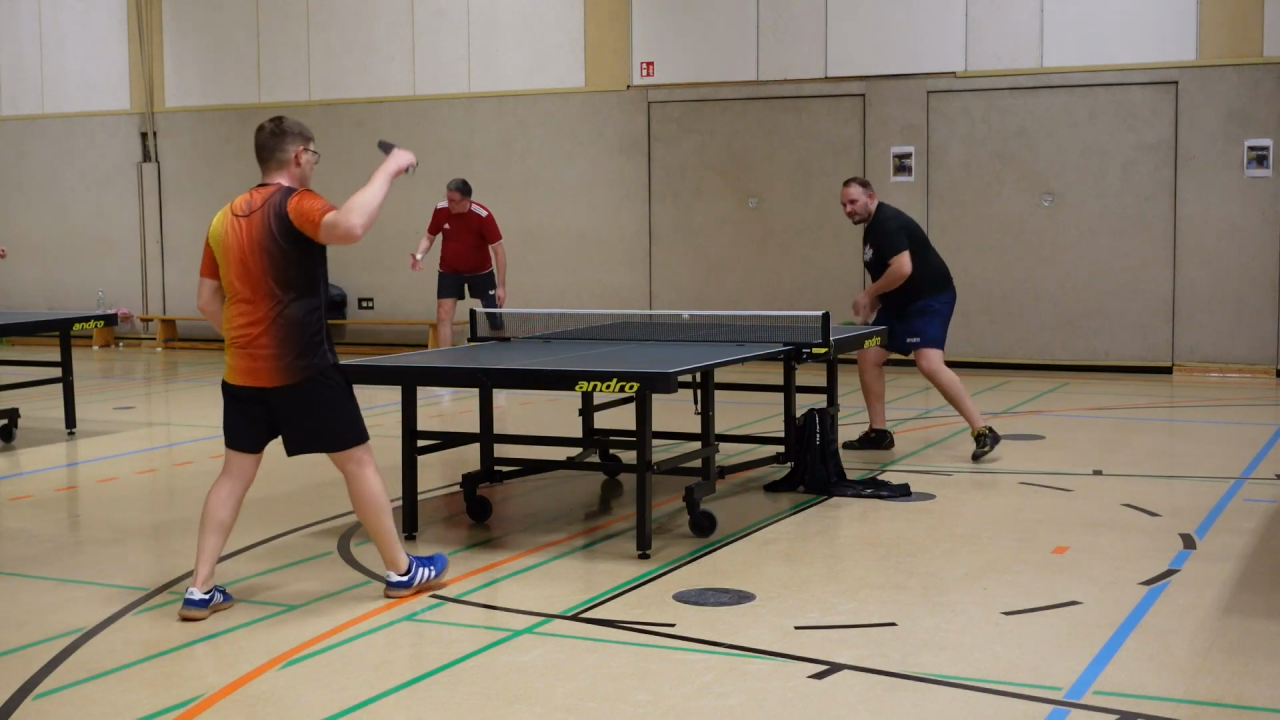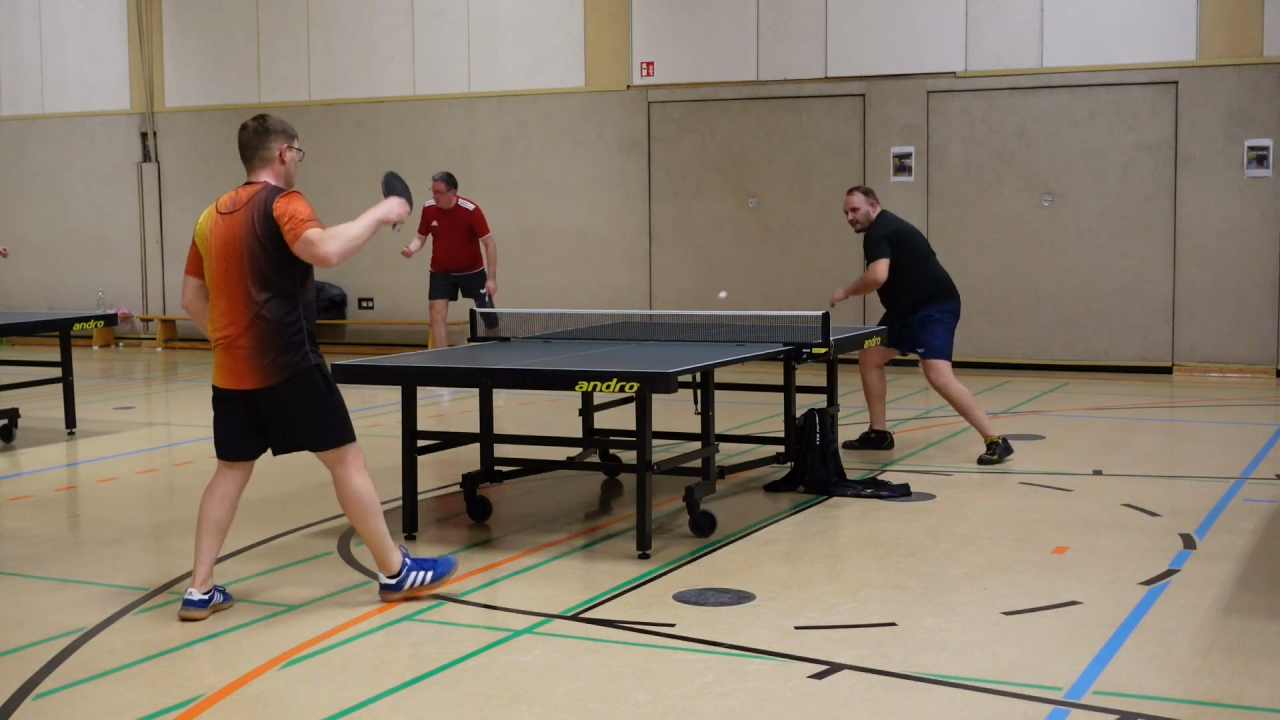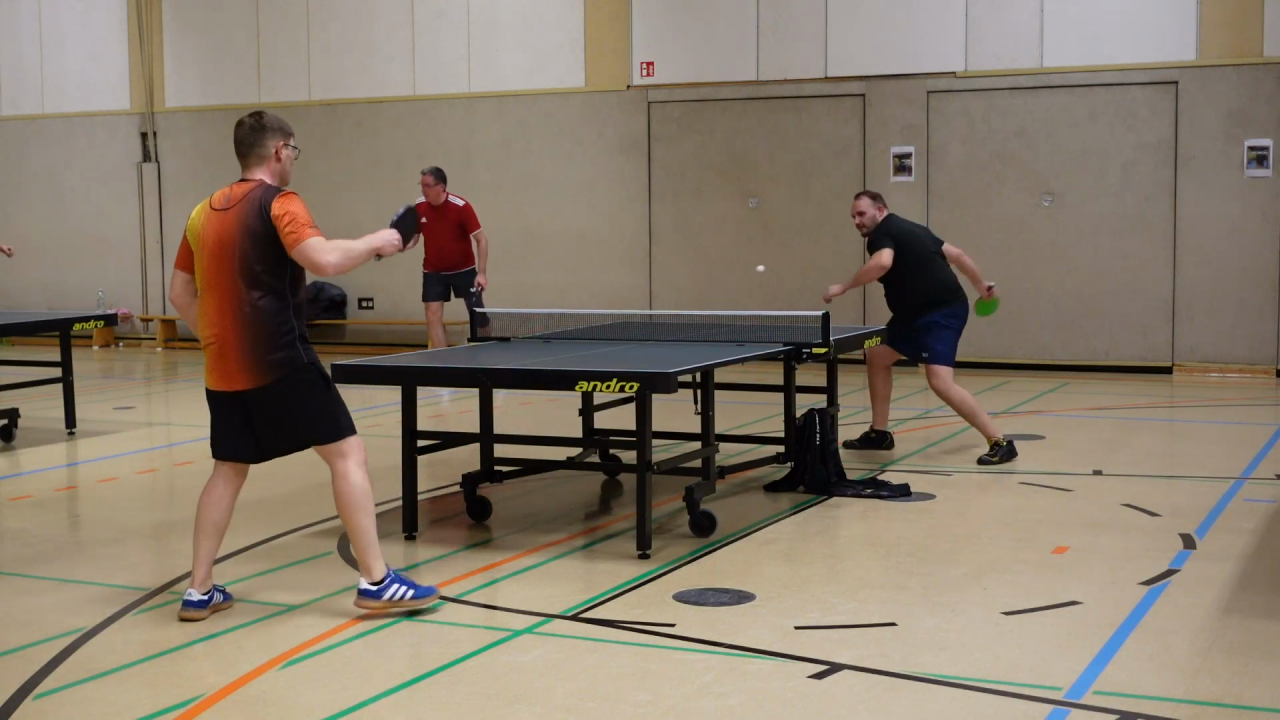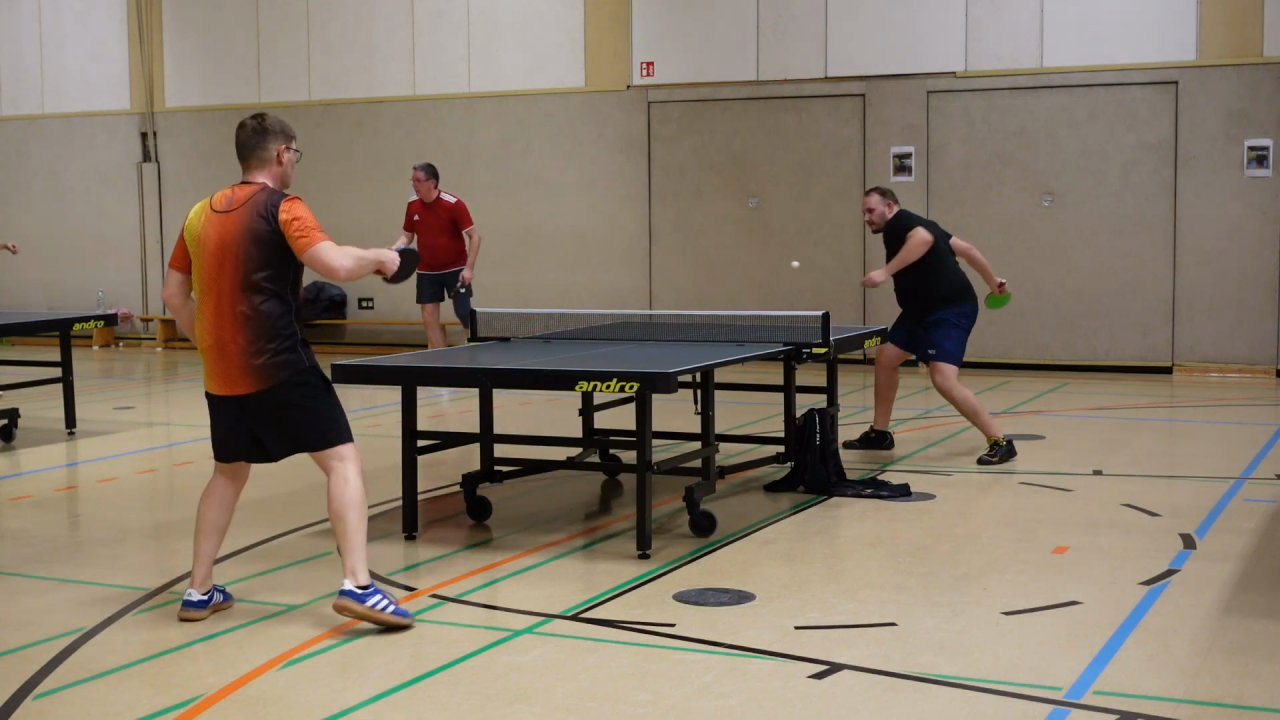
dt=0.1s
person 1, frame 1
left shoulder: (223, 218)
right shoulder: (296, 204)
left elbow: (207, 300)
right elbow: (349, 228)
right wrist: (390, 166)
left hip: (242, 372)
right hip: (302, 368)
left knee: (235, 472)
right knee: (358, 463)
left ankle: (199, 589)
right ankle: (401, 570)
person 1, frame 2
left shoulder: (209, 217)
right shoulder: (281, 204)
left elbow: (192, 299)
right elbow: (327, 251)
right wrist: (381, 212)
left hip: (231, 374)
right hip: (288, 367)
left knee: (230, 472)
right knee: (348, 461)
left ankle: (199, 590)
right ankle: (394, 571)
person 1, frame 3
left shoulder: (202, 213)
right shoulder: (278, 203)
left elbow: (180, 294)
right elbow: (324, 261)
right wrist: (376, 240)
left hip: (224, 373)
right hip: (281, 365)
left knee: (228, 472)
right knee: (347, 455)
left ankle: (198, 590)
right ankle: (376, 581)
person 1, frame 4
left shoulder: (200, 215)
right shoulder: (282, 209)
left elbow: (174, 294)
right elbow: (338, 266)
right wrist: (380, 256)
left hip: (223, 376)
right hip: (280, 369)
left knee: (228, 475)
right knee: (343, 463)
left ankle: (200, 591)
right ankle: (357, 585)
person 2, frame 1
left shoulder: (889, 224)
right shoulder: (872, 230)
left elbow: (902, 269)
left wrist: (868, 294)
right wrist: (871, 303)
left hip: (931, 299)
right hip: (901, 305)
left knee: (929, 366)
right knee: (866, 357)
left ankle: (983, 431)
right ankle: (878, 432)
person 2, frame 2
left shoulder: (879, 231)
right shoulder: (892, 228)
left elbow: (878, 276)
right elbow: (908, 270)
left wrist: (846, 293)
left hip: (934, 310)
right hip: (908, 311)
left knee: (940, 377)
right knee: (869, 358)
left ankle: (995, 440)
right ankle: (879, 432)
person 2, frame 3
left shoulder: (883, 232)
right shoulder: (907, 230)
left elbow: (881, 264)
right elbow: (956, 254)
left wrist: (843, 287)
right wrist: (980, 285)
left hip: (941, 313)
right hip: (916, 313)
left knee: (941, 382)
right knee: (877, 357)
left ankle: (999, 442)
right ankle: (879, 433)
person 2, frame 4
left shoulder: (901, 229)
right shoulder: (908, 227)
left elbow: (922, 240)
right elbow: (966, 249)
left wrist: (885, 271)
right wrist: (991, 280)
left hip: (950, 312)
right hip: (924, 312)
left knee: (944, 380)
right knee: (884, 358)
left ankle: (1001, 443)
right ankle: (879, 433)
person 3, frame 1
left shoulder: (483, 215)
right shoulder: (440, 210)
left elbow: (498, 251)
right elbow: (429, 237)
left wrist: (501, 286)
right wrist: (419, 255)
left hip: (480, 271)
right hip: (449, 270)
right knee: (444, 315)
person 3, frame 2
left shoulder: (471, 210)
right shoulder: (429, 208)
left elbow: (489, 244)
right elbow: (421, 237)
left wrist: (492, 278)
right wrist: (411, 249)
left hip: (472, 270)
right hip: (440, 271)
left knee: (487, 314)
right knee: (437, 315)
person 3, frame 3
left shoulder: (461, 207)
right shoulder: (419, 206)
left elbow: (481, 239)
left wrist: (482, 273)
left hip: (464, 269)
right hip: (433, 271)
left knee: (477, 314)
right knee: (432, 317)
person 3, frame 4
left shoulder: (454, 205)
right shoulder: (413, 205)
left elbow: (474, 237)
right elbow: (407, 235)
left wrist: (468, 268)
right wrist: (392, 250)
left hip: (454, 269)
right hip: (427, 271)
left knee: (463, 312)
right knee: (429, 319)
